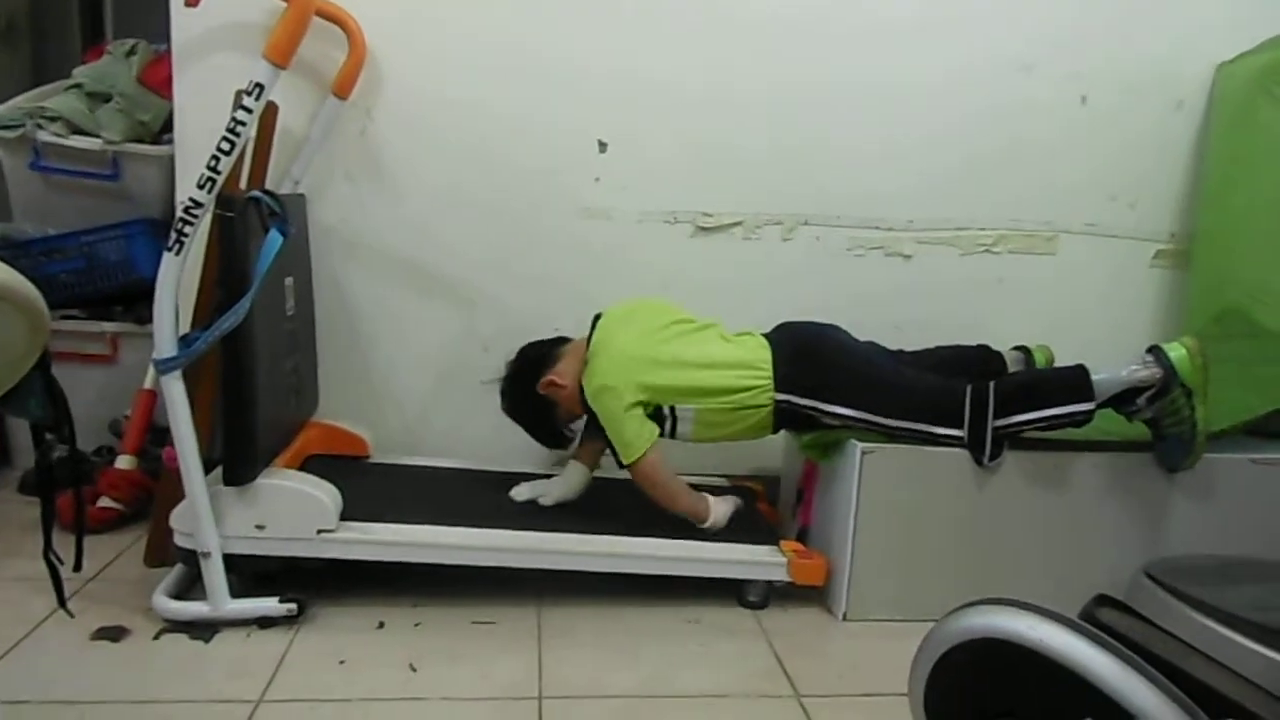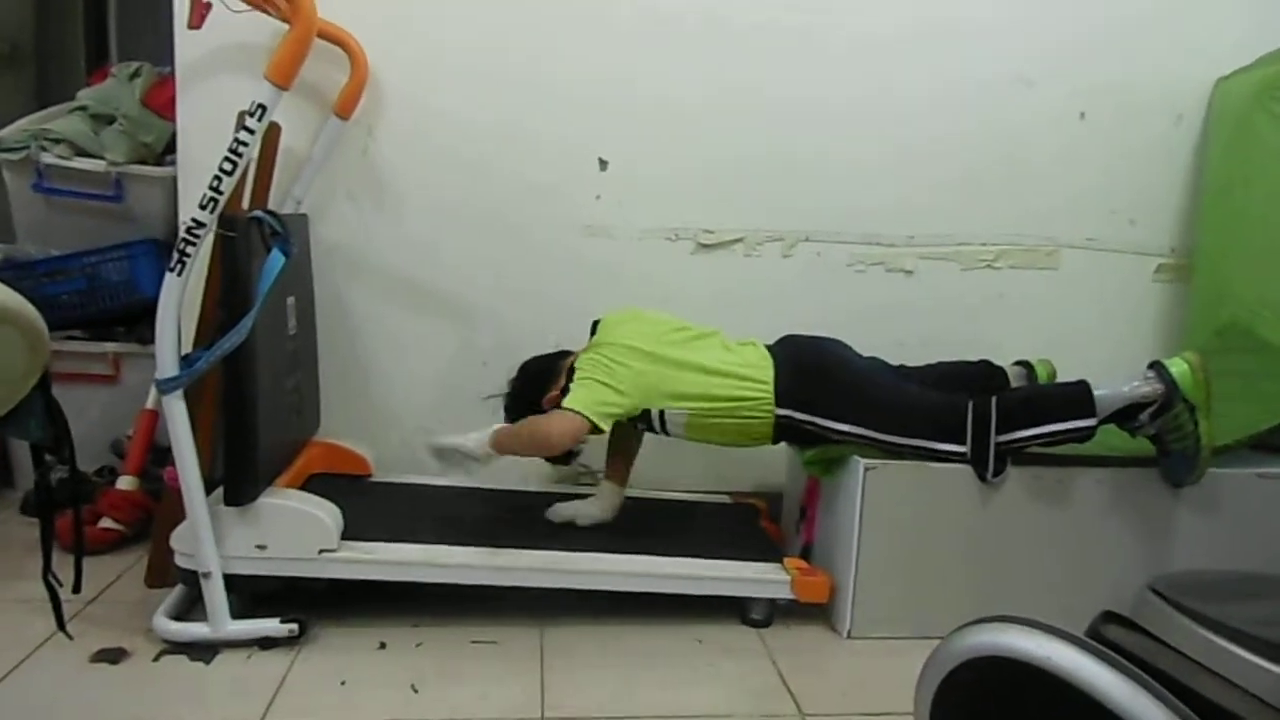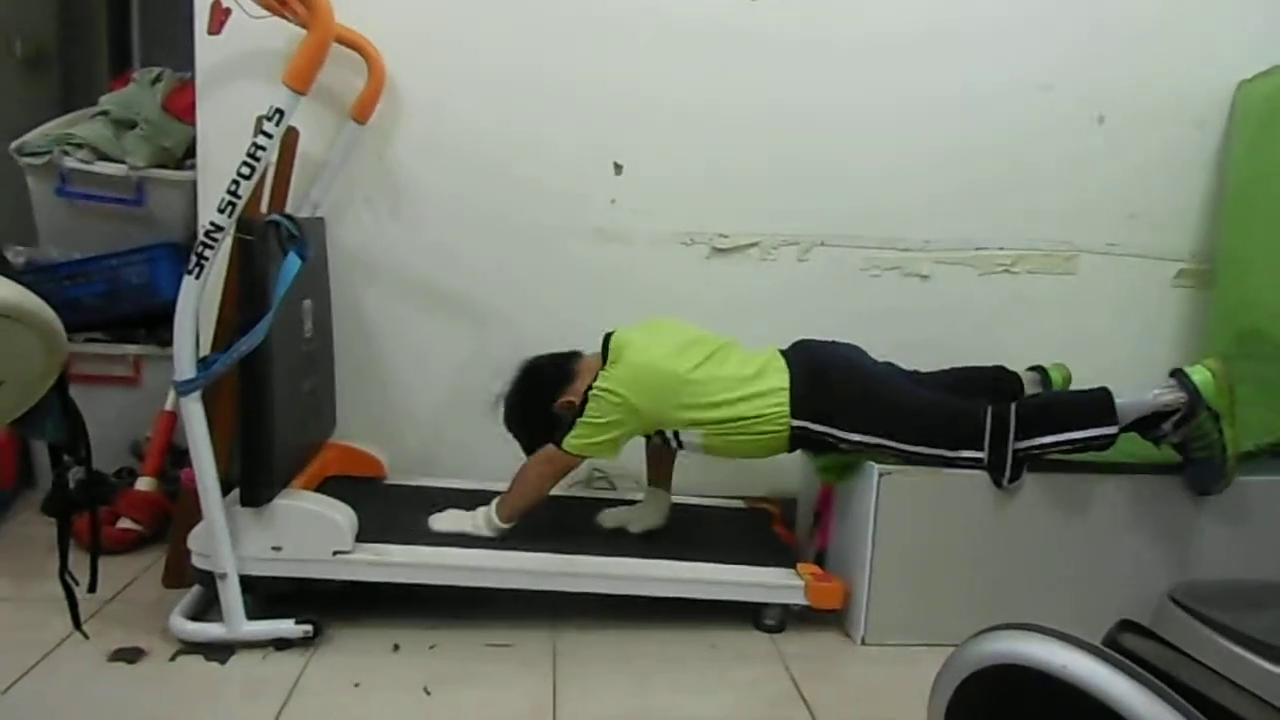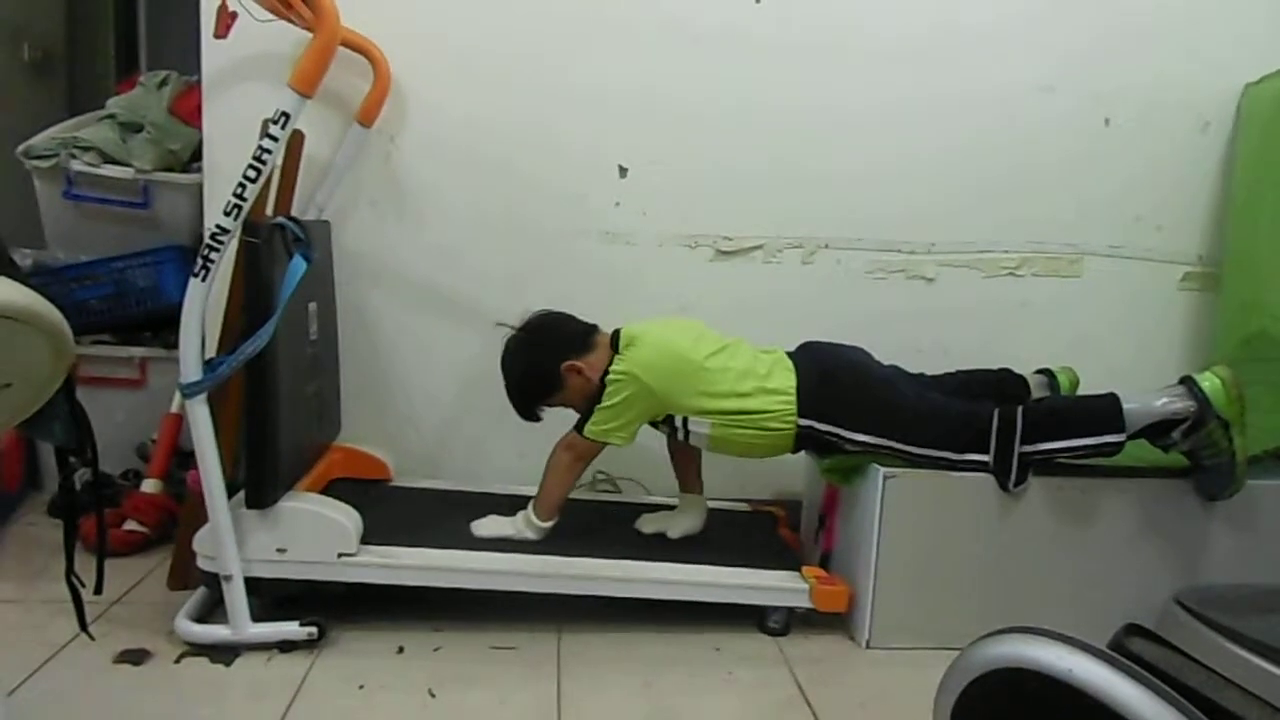
dt=0.5s
person 1, frame 1
left shoulder: (605, 381)
right shoulder: (613, 322)
left elbow: (652, 476)
left wrist: (708, 513)
right wrist: (572, 476)
left hip: (802, 383)
right hip: (794, 348)
left knee: (968, 415)
right knee: (913, 373)
left ankle: (1149, 377)
person 1, frame 2
left shoulder: (602, 371)
right shoulder: (615, 330)
left elbow: (554, 437)
right elbow: (631, 418)
left wrist: (478, 444)
right wrist: (608, 496)
left hip: (804, 398)
right hip: (796, 362)
left knee: (969, 430)
right knee: (916, 386)
left ankle: (1149, 392)
person 1, frame 3
left shoulder: (616, 391)
right shoulder: (632, 342)
left elbow: (546, 465)
left wrist: (489, 520)
right wrist: (653, 504)
left hip: (823, 407)
right hip: (813, 368)
left knee: (986, 436)
right knee: (932, 393)
left ankle: (1172, 401)
person 1, frame 4
left shoulder: (628, 373)
right shoulder: (641, 337)
left elbow: (572, 451)
right elbow: (682, 417)
left wrist: (532, 523)
right wrist: (689, 506)
left hip: (826, 406)
right hip: (817, 371)
left knee: (992, 439)
right knee: (933, 394)
left ankle: (1184, 407)
